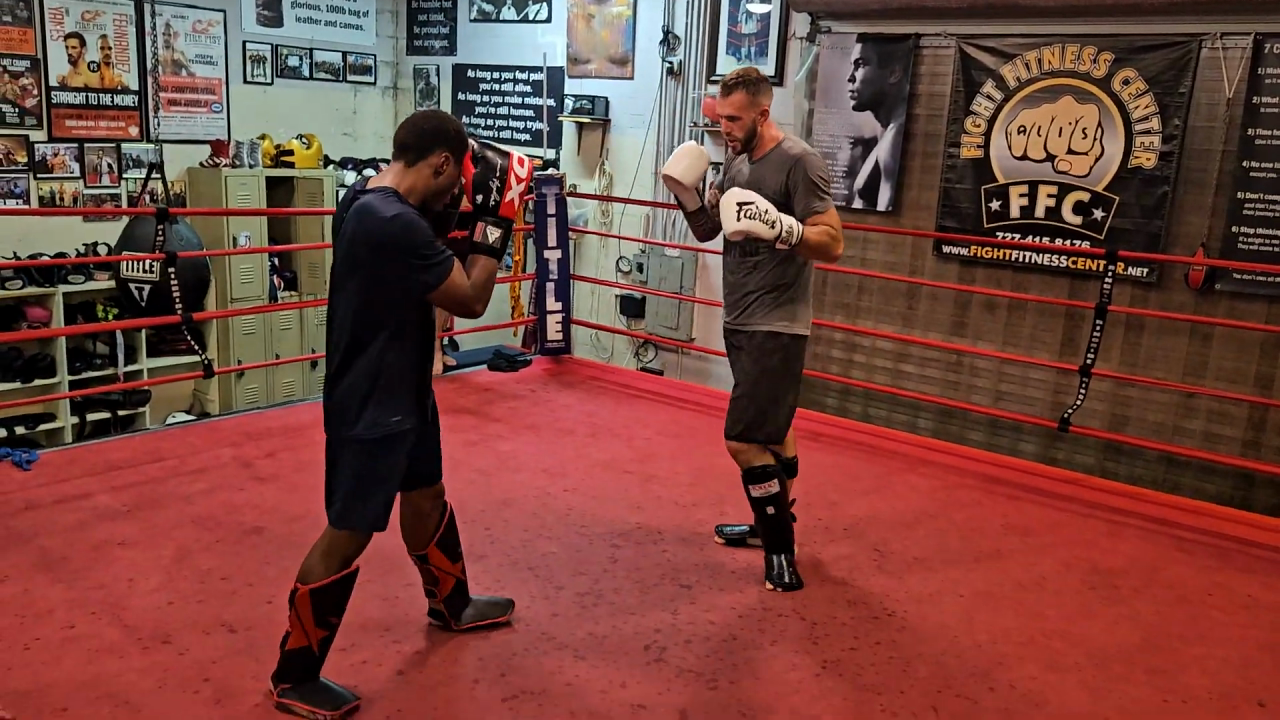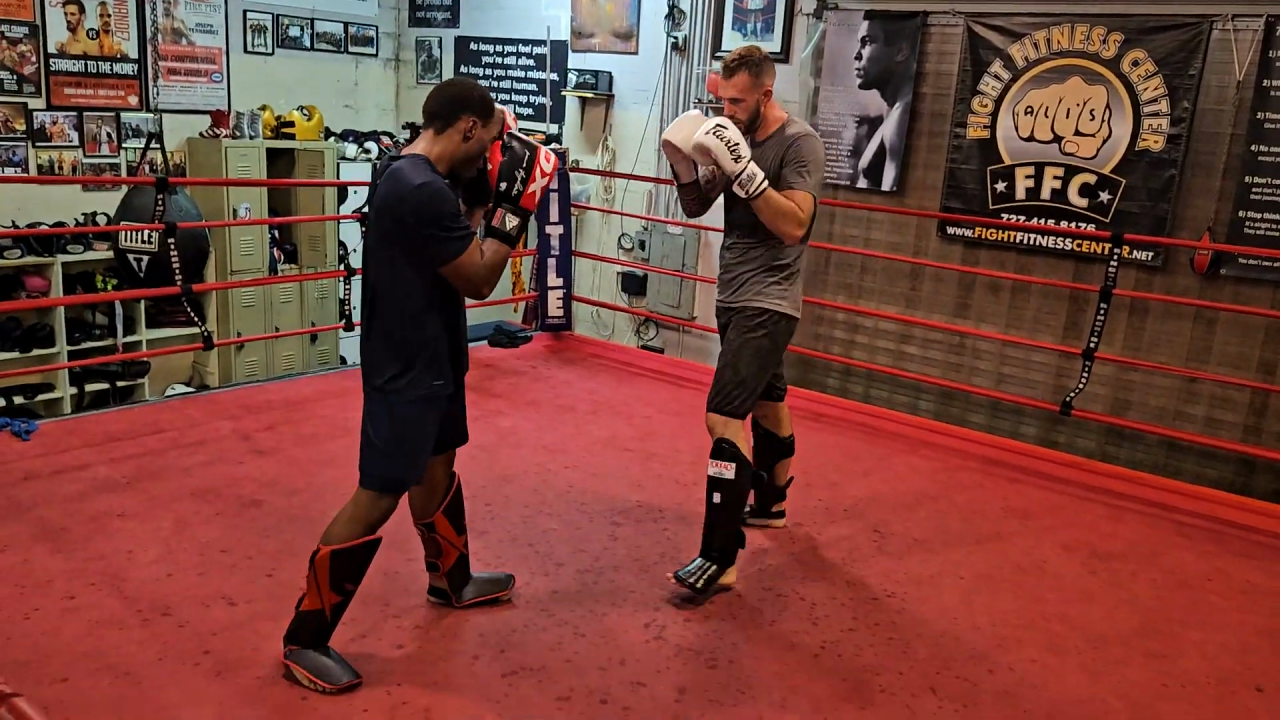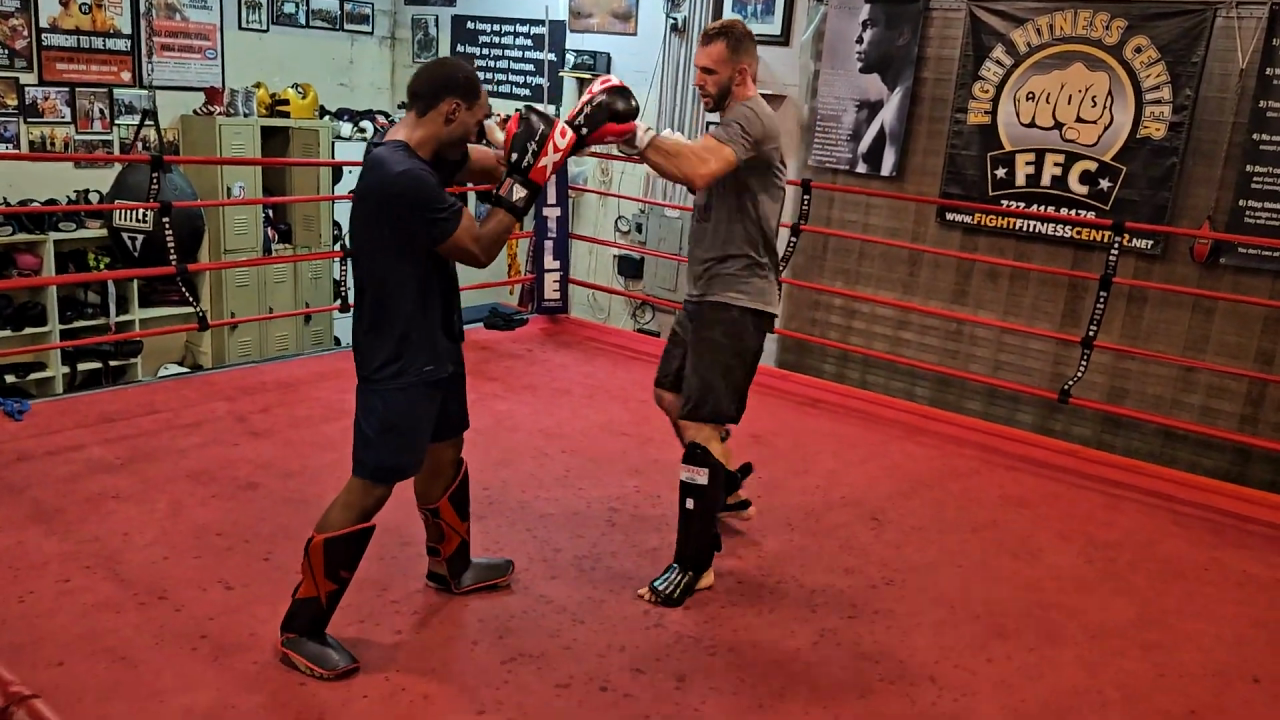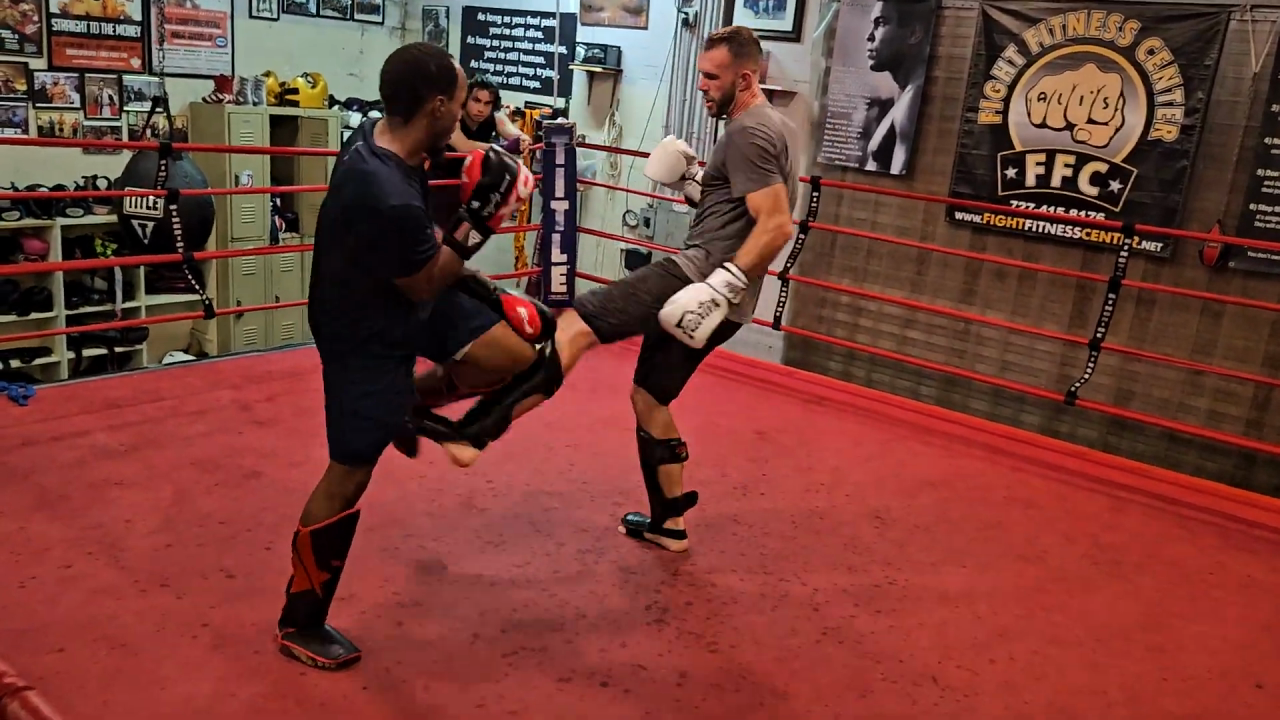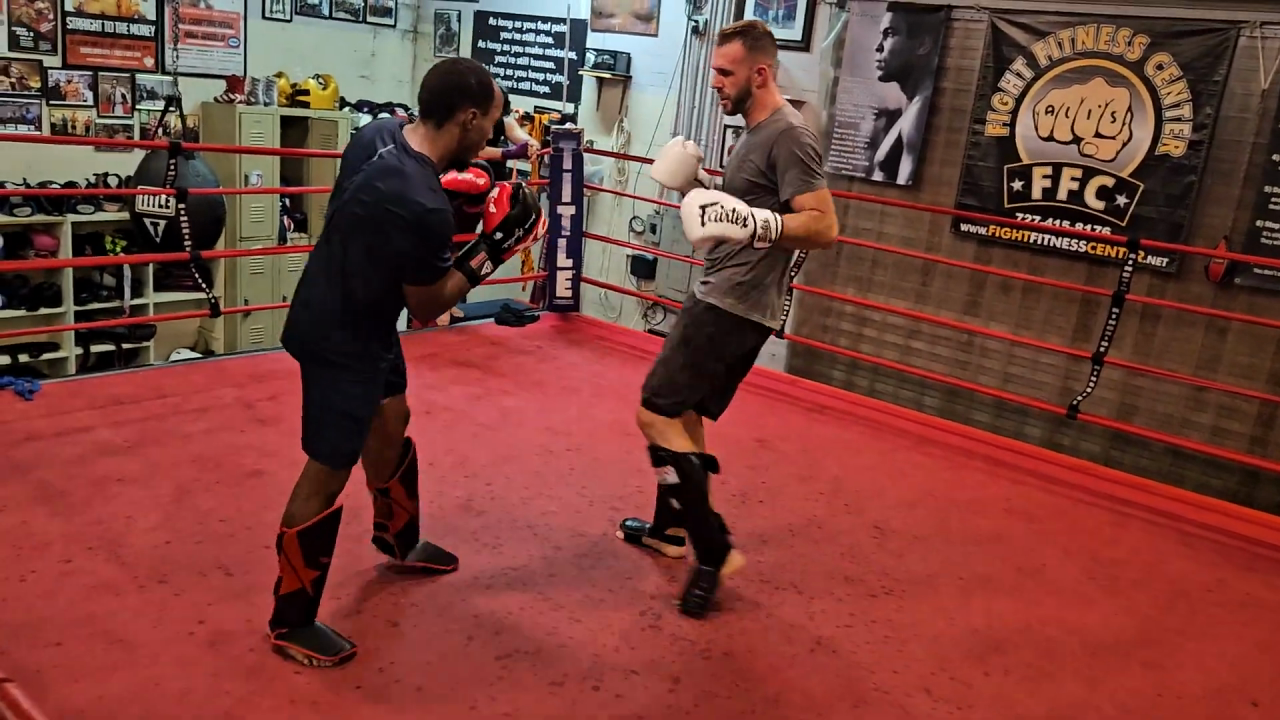
dt=0.3s
person 1, frame 1
left shoulder: (369, 200)
right shoulder: (392, 224)
left elbow: (431, 255)
right elbow: (470, 299)
left wrist: (463, 209)
right wrist: (494, 215)
left hip: (401, 389)
right hip: (371, 403)
left knee: (426, 495)
right knee: (349, 531)
left ankle: (451, 603)
person 1, frame 2
left shoulder: (411, 171)
right shoulder: (421, 190)
left elbow: (462, 228)
right elbow: (479, 279)
left wrist: (488, 186)
right wrist: (516, 202)
left hip: (432, 354)
right hip: (407, 365)
left knee: (438, 465)
right knee: (378, 495)
left ankle: (451, 579)
right ankle: (306, 638)
person 1, frame 3
left shoulder: (412, 152)
right shoulder: (400, 173)
left elbow: (492, 157)
right elbow: (478, 248)
left wrist: (571, 128)
right wrist: (526, 179)
left hip: (429, 338)
right hip: (397, 354)
left knee: (444, 450)
right knee: (371, 489)
left ankle: (451, 563)
right ankle: (302, 628)
person 1, frame 4
left shoulder: (387, 141)
right shoulder: (392, 201)
right elbow: (425, 280)
left wrist: (476, 237)
right wrist: (479, 220)
left hip: (412, 302)
right hip: (364, 332)
left knee: (515, 350)
right knee: (349, 473)
left ankle: (412, 400)
right ankle: (300, 623)
person 1, frame 5
left shoulder: (380, 134)
right shoulder: (423, 207)
right elbow: (428, 304)
right wrist: (492, 248)
left hip: (350, 314)
right hip: (345, 339)
left knee: (389, 423)
right knee: (330, 468)
left ankle: (399, 543)
right ankle: (290, 620)
person 2, frame 1
left shoulder: (800, 162)
right shoulder: (737, 162)
left elbow: (831, 246)
right elbow: (706, 232)
left wrist: (775, 223)
right wrist: (688, 196)
left hip: (775, 328)
right hip: (740, 322)
left knee: (744, 442)
right knee: (770, 428)
left ankle: (782, 547)
right ankle: (772, 523)
person 2, frame 2
left shoulder: (799, 143)
right shoulder: (735, 137)
left elbow: (793, 227)
right elbow: (695, 207)
left wrist: (743, 171)
right wrist: (684, 166)
left hip: (766, 303)
right hip: (734, 298)
left knee: (723, 419)
right knee: (766, 402)
left ankle: (720, 556)
right ankle: (771, 499)
person 2, frame 3
left shoulder: (747, 118)
right shoulder: (748, 117)
left elbow: (698, 168)
left wrist: (631, 135)
right wrist: (668, 148)
left hip: (735, 298)
right hip: (715, 291)
left knee: (697, 422)
right knee: (673, 397)
left ankle: (695, 562)
right ankle: (724, 488)
person 2, frame 4
left shoulder: (750, 131)
right shoulder: (767, 126)
left elbow: (777, 225)
left wrist: (721, 284)
right wrist: (699, 181)
left hip: (698, 278)
right hip: (716, 291)
left knee: (574, 329)
right knee: (648, 398)
left ankle: (471, 431)
right ankle: (669, 520)
person 2, frame 5
left shoulder: (788, 135)
right shoulder: (755, 131)
left elbow: (823, 227)
left wrist: (748, 220)
right wrist: (697, 194)
left hip: (734, 305)
right hip: (720, 299)
left knee: (656, 415)
right knee: (684, 415)
left ankle: (714, 551)
right ankle: (672, 528)
